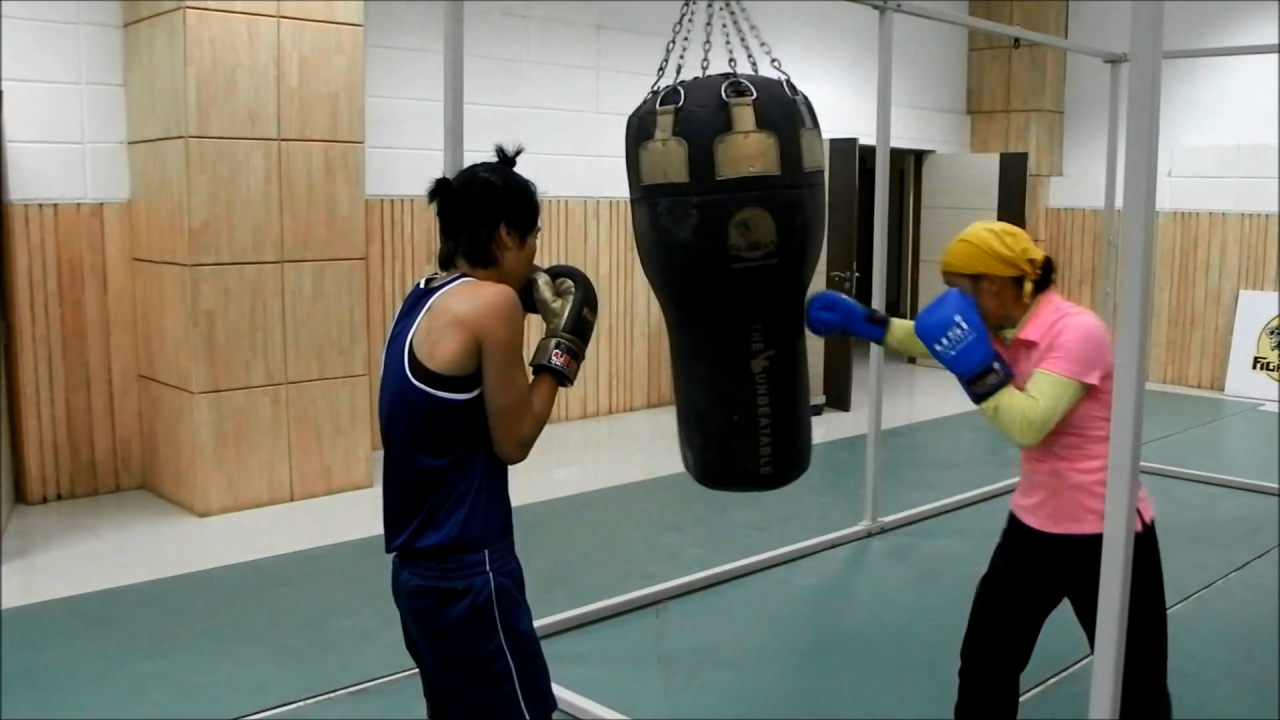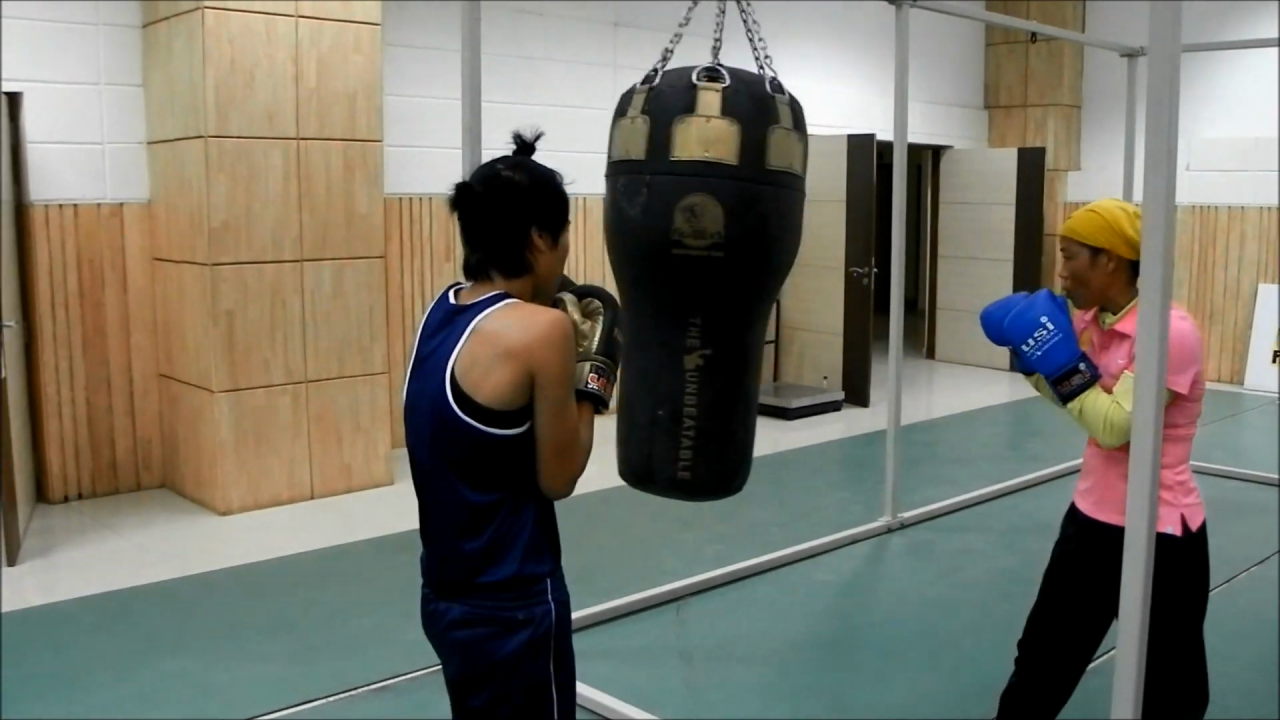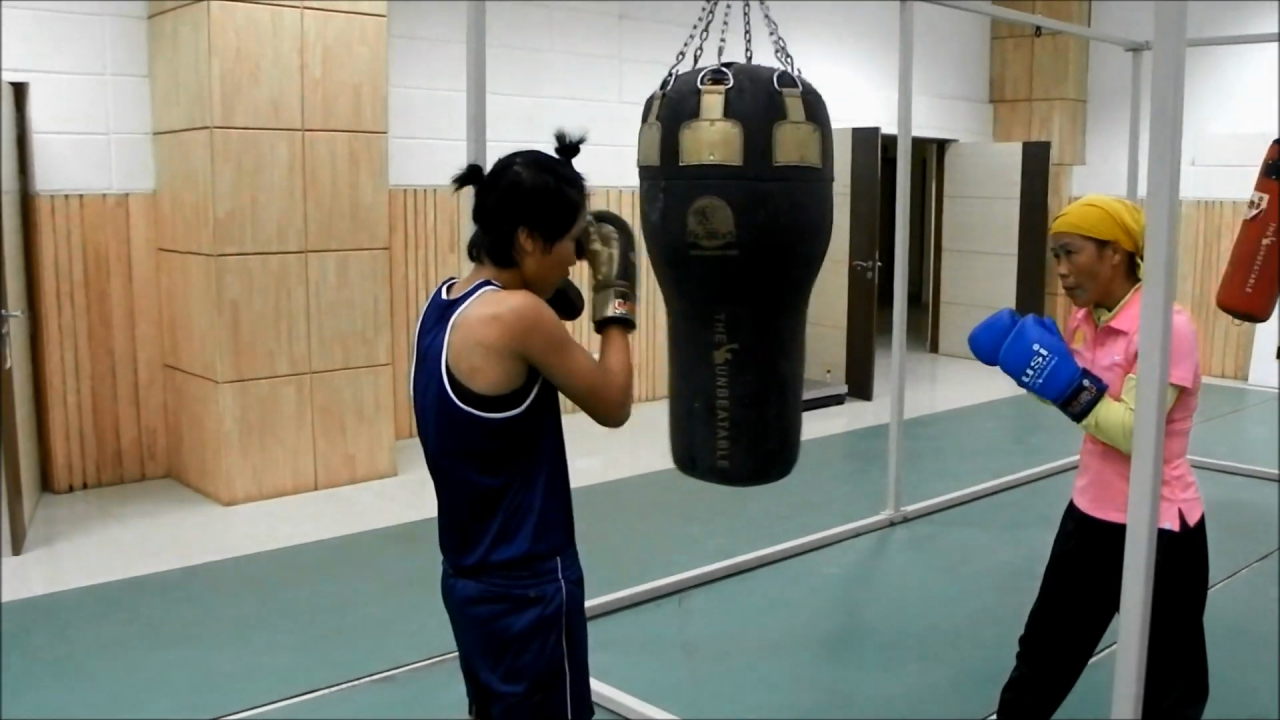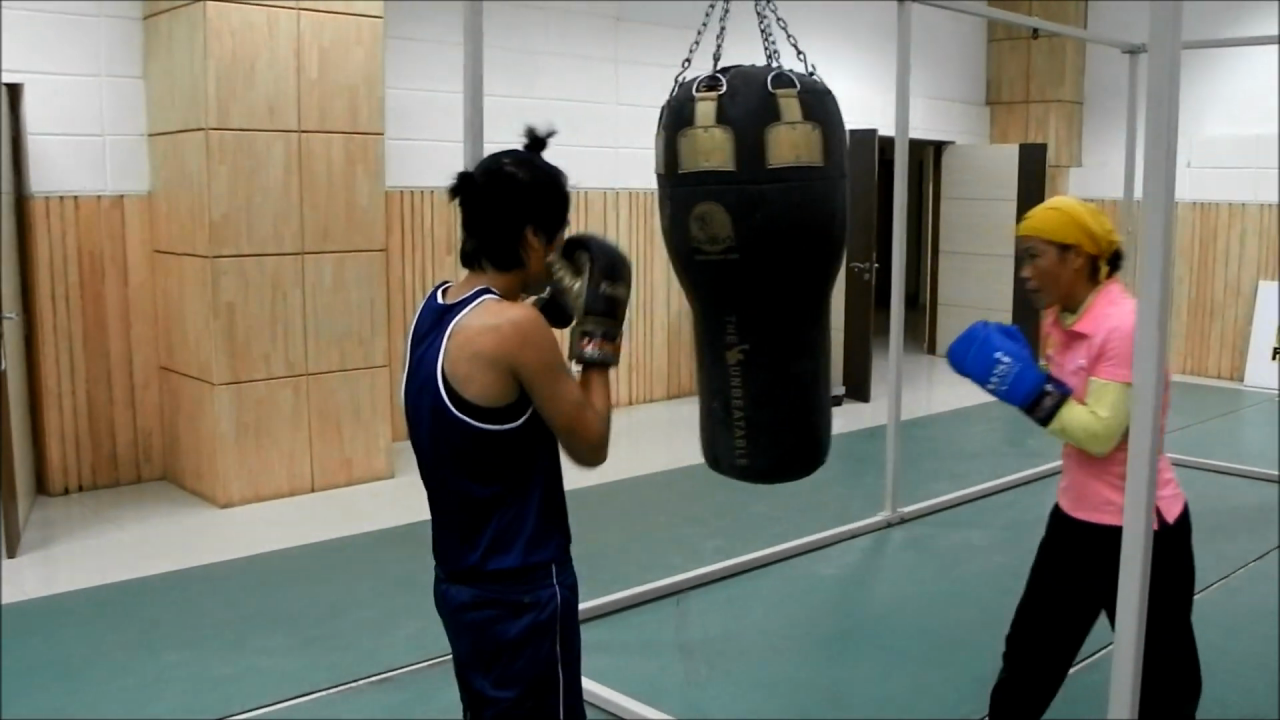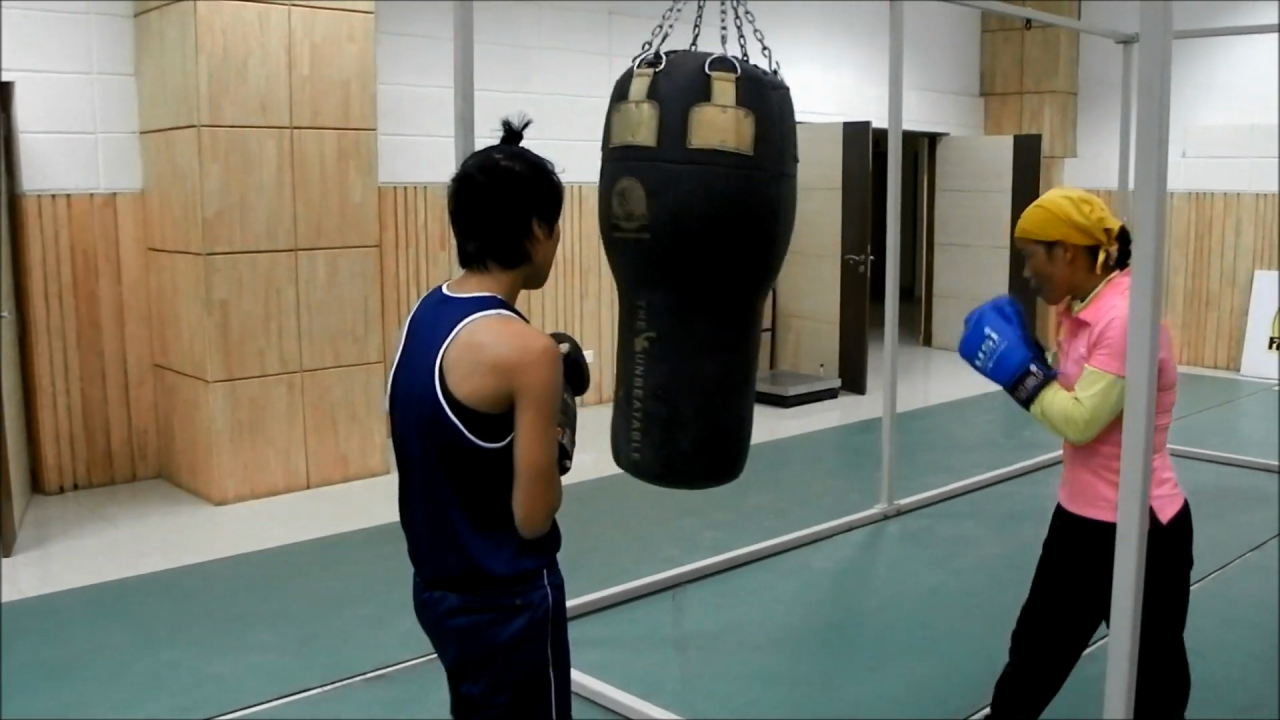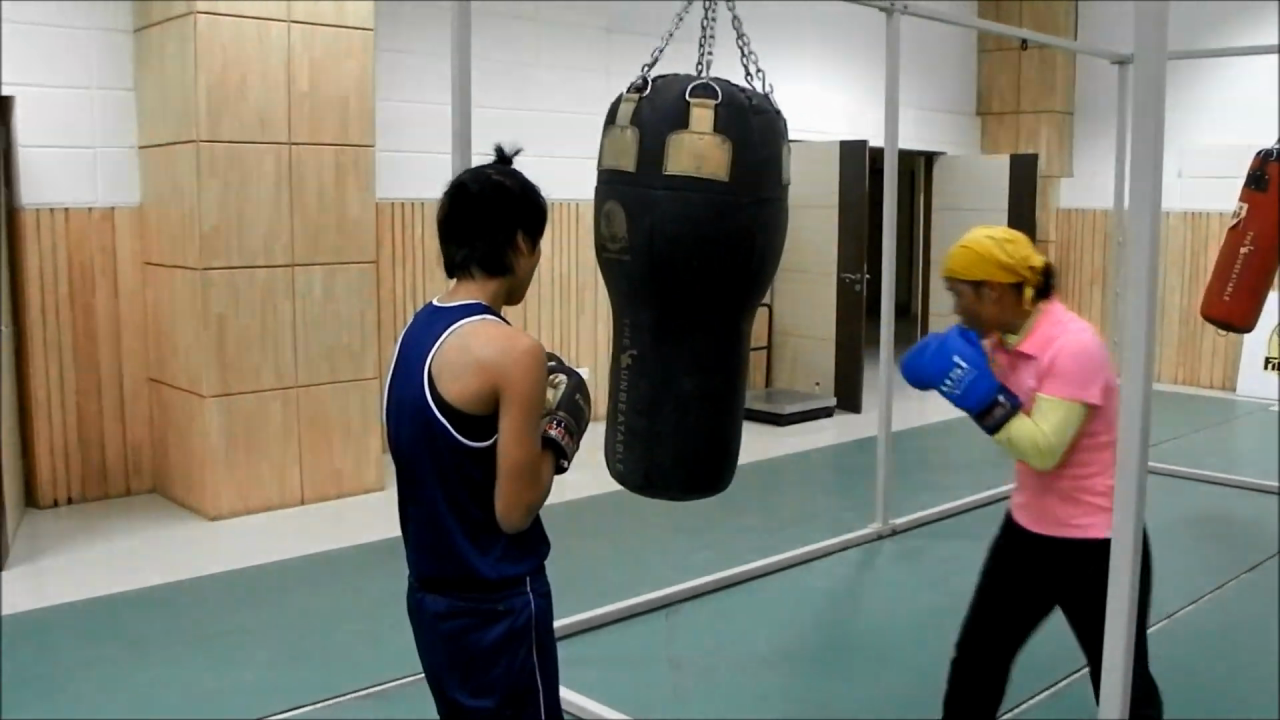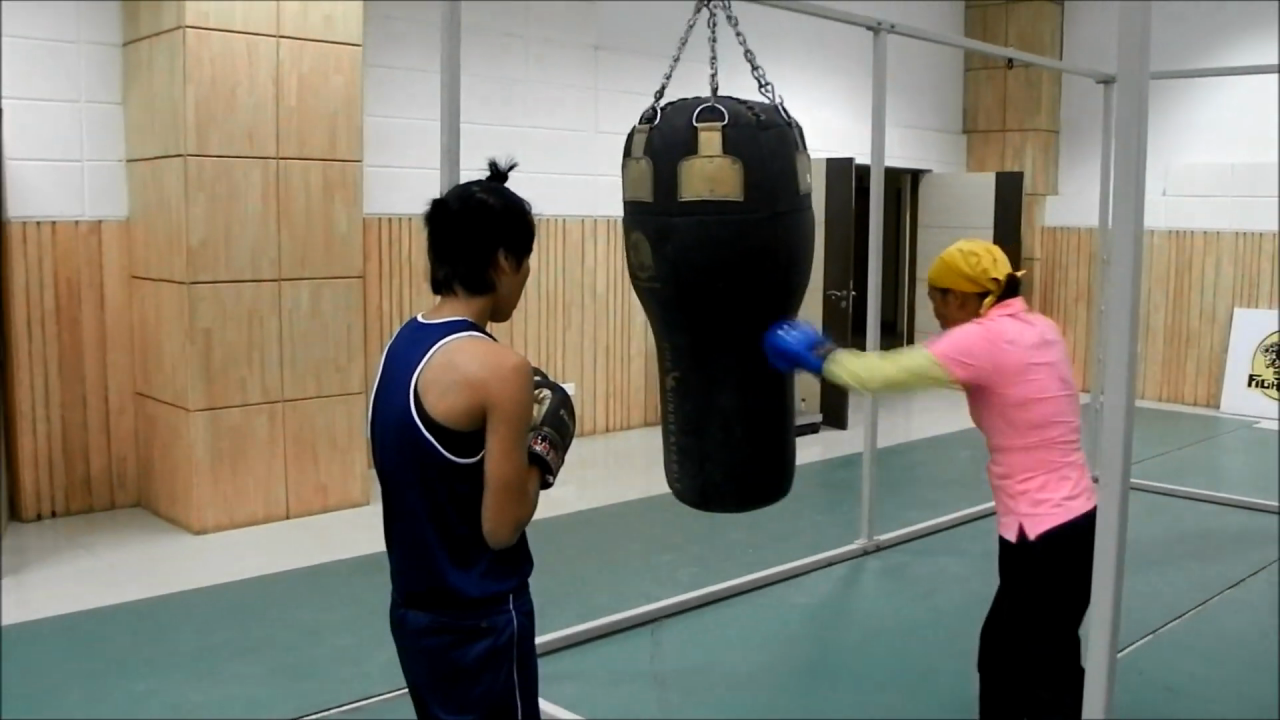
dt=0.7s
person 1, frame 1
left shoulder: (424, 299)
right shoulder: (491, 303)
right elbow: (512, 441)
right wrist: (562, 342)
left hip: (421, 565)
right hip: (467, 572)
person 1, frame 2
left shoulder: (443, 311)
right shoulder: (539, 329)
right elbow: (558, 478)
right wrist: (595, 365)
left hip: (448, 592)
right hip: (511, 605)
person 1, frame 3
left shoulder: (445, 304)
right shoulder: (516, 315)
right elbow: (612, 405)
right wrist: (616, 293)
left hip: (471, 574)
right hip: (527, 583)
person 1, frame 4
left shoulder: (435, 309)
right shoulder: (513, 325)
right elbow: (590, 444)
right wrist: (599, 328)
left hip: (463, 578)
right hip: (521, 591)
person 1, frame 5
left shoulder: (426, 314)
right shoulder: (523, 348)
right elbow: (533, 516)
right wrist: (555, 432)
left hip: (439, 583)
right hip: (504, 599)
person 1, frame 6
left shoulder: (418, 329)
right shoulder: (511, 351)
right elbow: (515, 510)
right wrist: (559, 433)
left hip: (433, 594)
right hip: (495, 606)
person 1, frame 7
left shoulder: (402, 345)
right shoulder: (499, 369)
right elbow: (502, 527)
right wrist: (544, 450)
left hip: (416, 608)
right hip: (478, 621)
person 2, frame 1
left shoulder: (1078, 330)
right shoulder: (1003, 330)
left elbow: (1028, 426)
right elbow: (933, 342)
left wrist: (974, 360)
right wrist: (863, 322)
left hip: (1104, 536)
right hip: (1035, 527)
right knee: (985, 660)
person 2, frame 2
left shoulder: (1171, 331)
right shoulder: (1094, 320)
left elbow: (1112, 427)
right elbow: (1069, 401)
left wrist: (1059, 356)
right wrist: (1028, 350)
left hip: (1157, 537)
right hip: (1091, 519)
right knee: (1042, 654)
person 2, frame 3
left shoulder: (1167, 326)
right shoulder: (1085, 318)
left elbow: (1134, 433)
left wrist: (1065, 382)
right wrist: (1029, 364)
left hip: (1157, 532)
right hip: (1090, 516)
right knee: (1044, 649)
person 2, frame 4
left shoulder: (1125, 325)
right shoulder: (1058, 319)
left elbow: (1100, 434)
left wrist: (1027, 387)
right wrist: (1004, 371)
right hip: (1075, 518)
right knee: (1030, 649)
person 2, frame 5
left shoulder: (1127, 318)
right shoulder: (1075, 308)
left elbow: (1081, 422)
left wrist: (1015, 367)
right wrist: (1026, 356)
right hip: (1078, 515)
right knee: (1036, 643)
person 2, frame 6
left shoulder: (1074, 344)
right shoulder: (1001, 339)
left elbow: (1045, 450)
right elbow: (1002, 408)
left wrist: (981, 395)
right wrist: (944, 371)
left hip: (1096, 542)
right hip: (1028, 530)
right knee: (976, 656)
person 2, frame 7
left shoulder: (982, 339)
right shoulder: (1042, 330)
left elbow: (880, 374)
left wrist: (815, 353)
left hip: (1048, 537)
right hip: (1071, 522)
right knee: (1002, 657)
